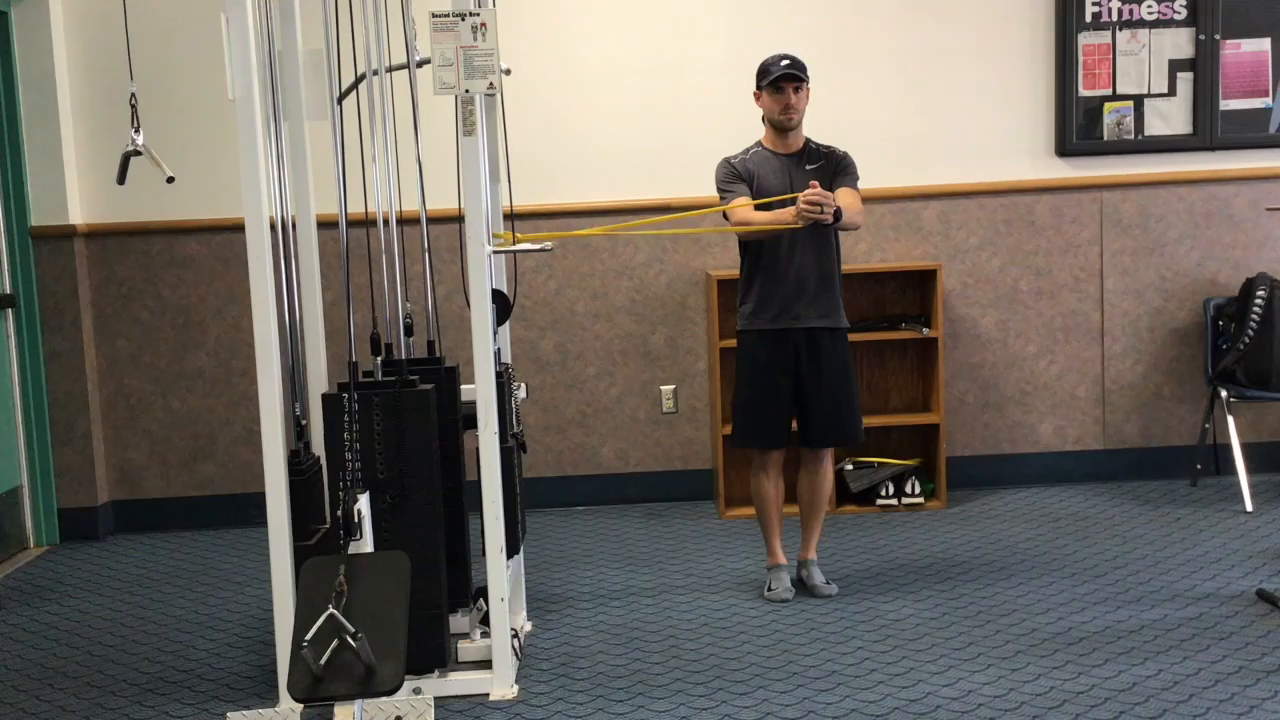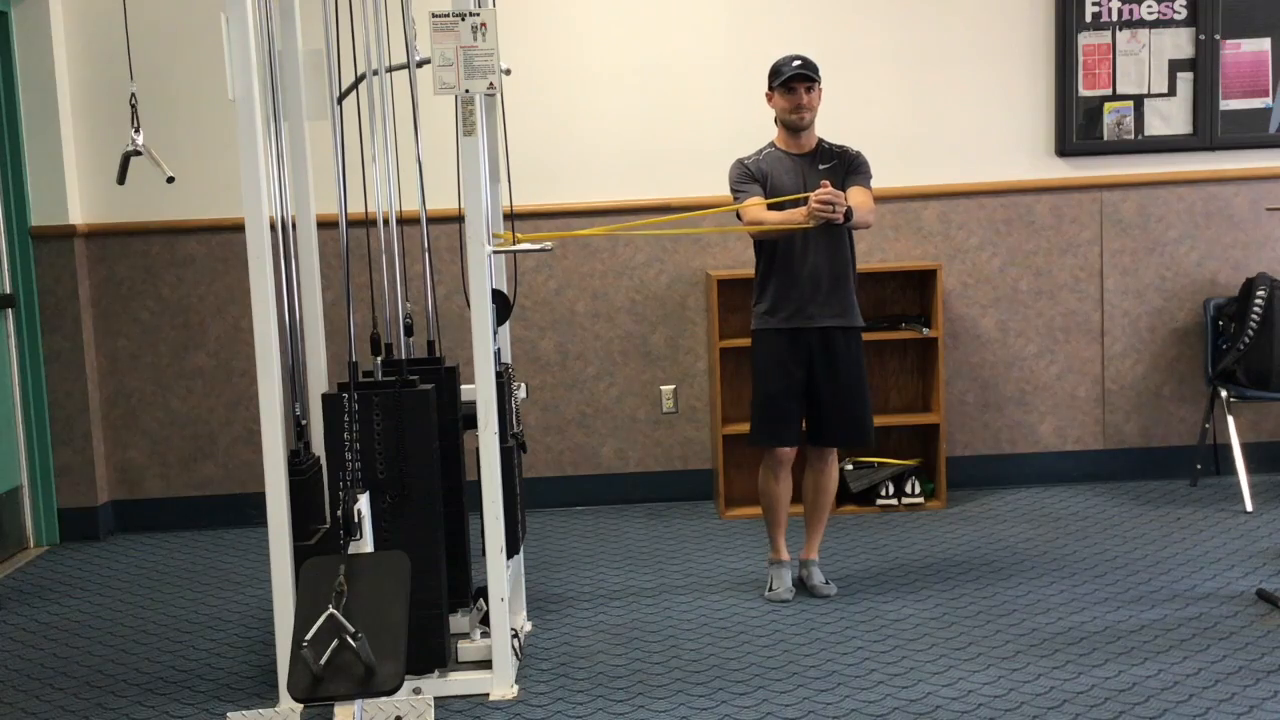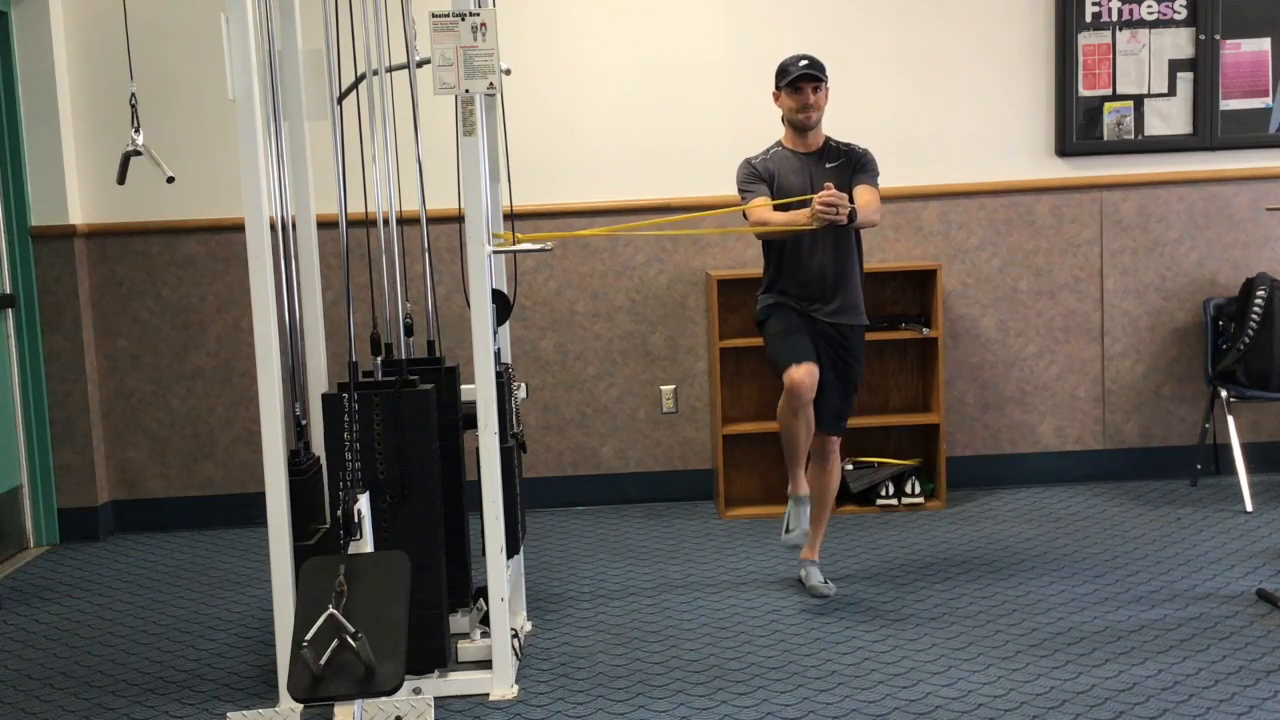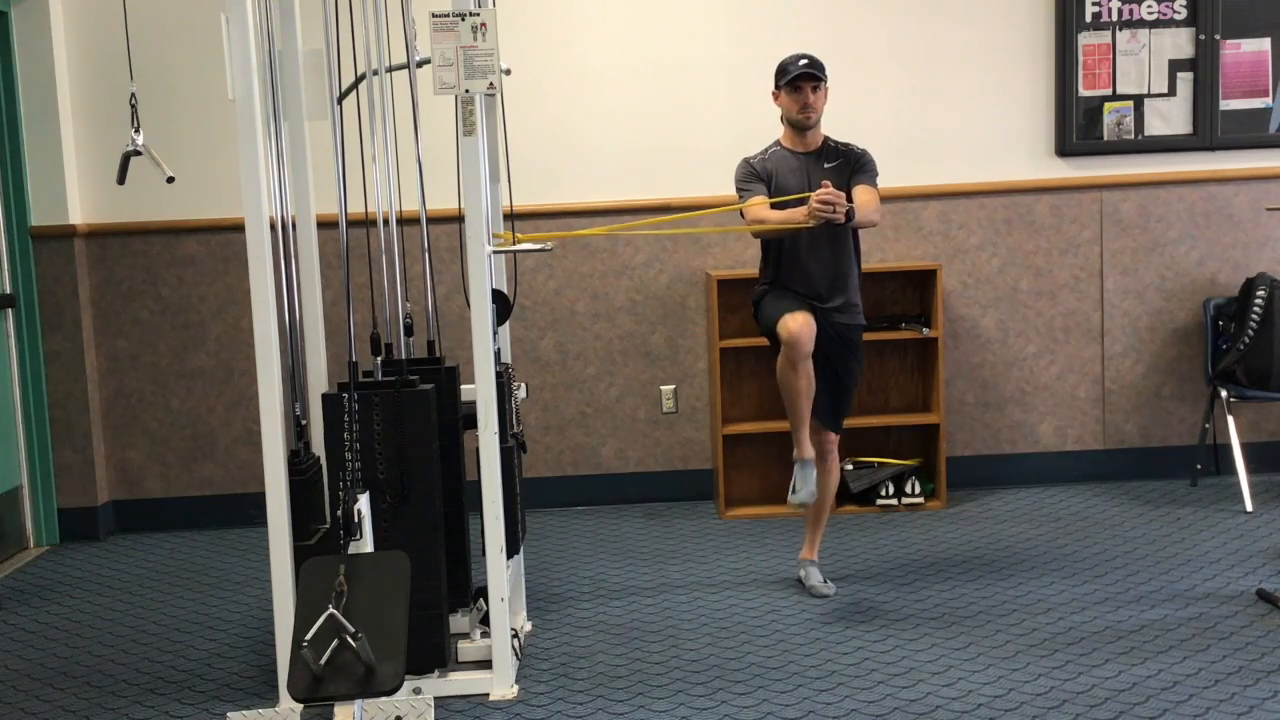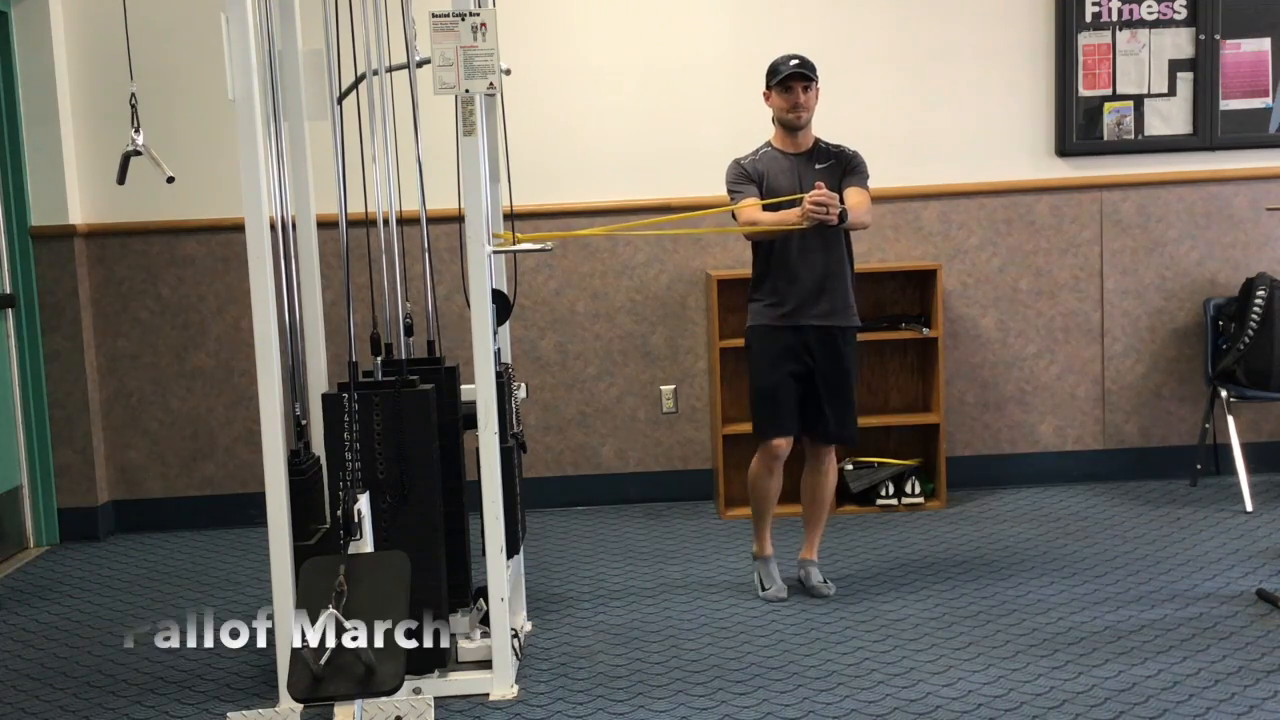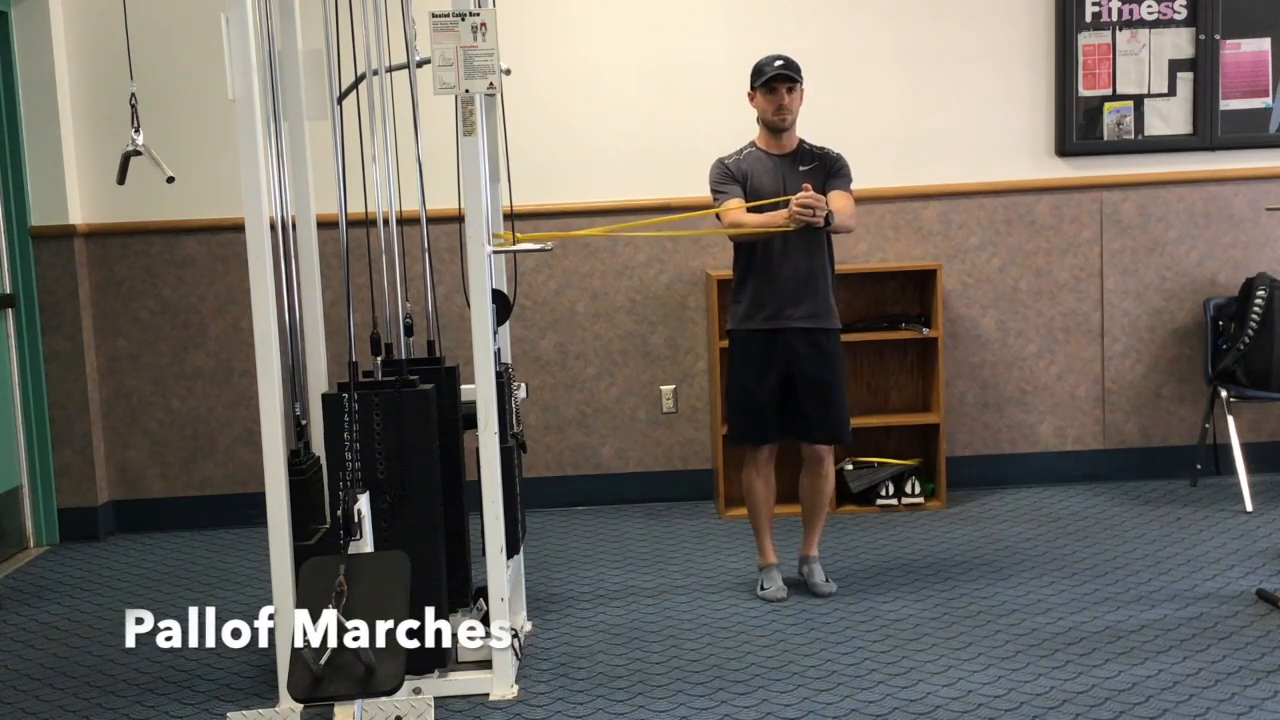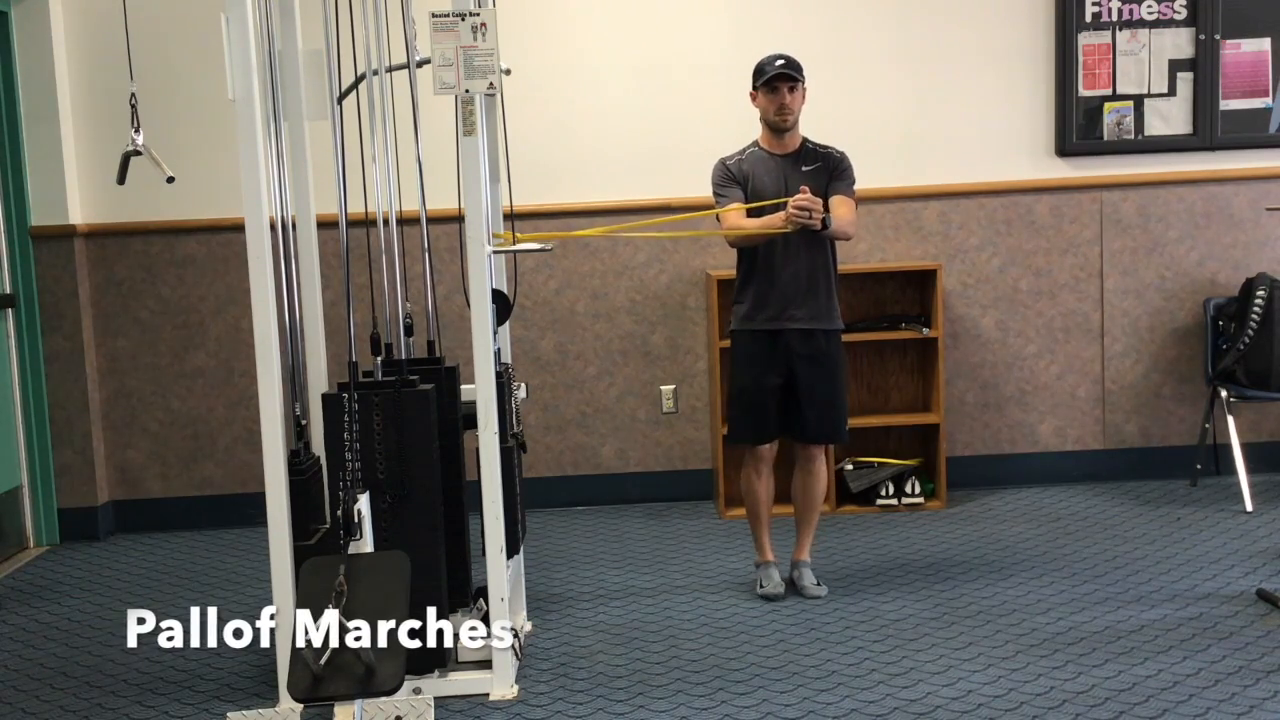
dt=0.4s
person 1, frame 1
left shoulder: (834, 161)
right shoulder: (737, 167)
left elbow: (855, 216)
right elbow: (743, 223)
left wrist: (831, 211)
right wrist: (793, 214)
left hip: (824, 324)
right hip: (765, 326)
left knee: (820, 448)
right knee: (767, 452)
left ankle: (809, 559)
right ankle: (776, 561)
person 1, frame 2
left shoulder: (848, 161)
right shoulder: (750, 168)
left elbow: (866, 214)
right elbow: (756, 222)
left wrist: (842, 210)
right wrist: (804, 212)
left hip: (837, 323)
right hip: (778, 325)
left knee: (826, 447)
right knee: (779, 450)
left ankle: (810, 558)
right ankle: (779, 559)
person 1, frame 3
left shoulder: (855, 159)
right shoulder: (758, 167)
left elbow: (873, 212)
right elbow: (762, 223)
left wrist: (847, 211)
right wrist: (809, 215)
left hip: (843, 313)
right hip: (786, 303)
left knee: (828, 440)
right knee: (801, 383)
left ankle: (810, 558)
right ankle: (798, 488)
person 1, frame 4
left shoulder: (854, 159)
right shoulder: (756, 167)
left elbow: (871, 213)
right elbow: (758, 221)
left wrist: (844, 209)
right wrist: (805, 212)
left hip: (841, 311)
right hip: (783, 296)
left knee: (827, 436)
right knee: (800, 335)
left ankle: (809, 557)
right ankle: (801, 457)
person 1, frame 5
left shoulder: (845, 160)
right shoulder: (747, 168)
left elbow: (864, 214)
right elbow: (751, 223)
left wrist: (838, 211)
right wrist: (798, 214)
left hip: (833, 321)
right hip: (774, 322)
left knee: (823, 447)
right knee: (775, 446)
left ankle: (809, 558)
right ankle: (763, 553)
person 1, frame 6
left shoulder: (829, 163)
right shoulder: (730, 168)
left elbow: (847, 219)
right elbow: (735, 225)
left wrist: (823, 214)
right wrist: (786, 215)
left hip: (816, 325)
right hip: (755, 326)
left knee: (820, 450)
right knee: (759, 450)
left ankle: (810, 556)
right ankle: (768, 562)
person 1, frame 7
left shoulder: (832, 162)
right shoulder: (732, 168)
left elbow: (847, 226)
right elbow: (734, 231)
left wrist: (818, 220)
right wrist: (784, 218)
left hip: (817, 326)
right hip: (756, 327)
left knee: (812, 448)
right knee: (759, 450)
left ankle: (802, 560)
right ankle: (766, 560)
